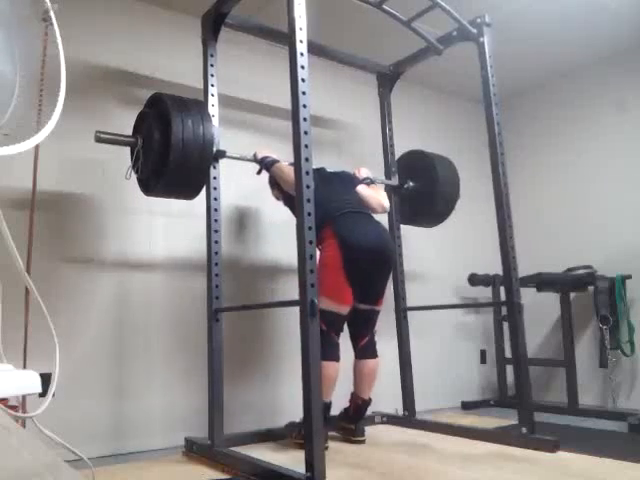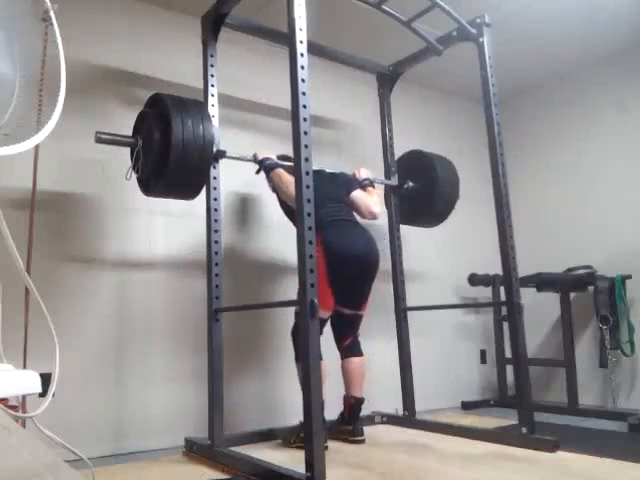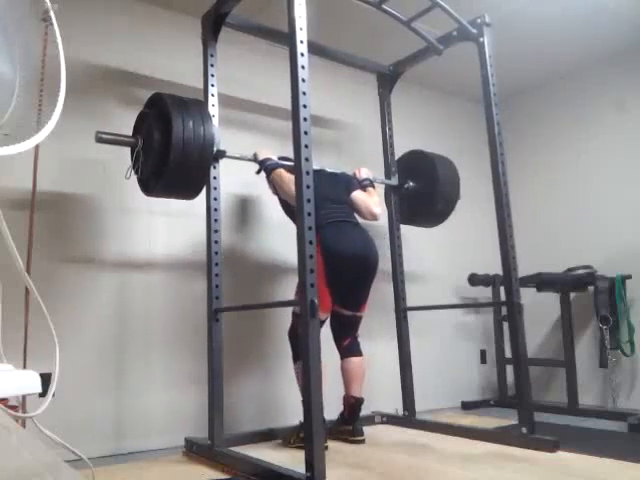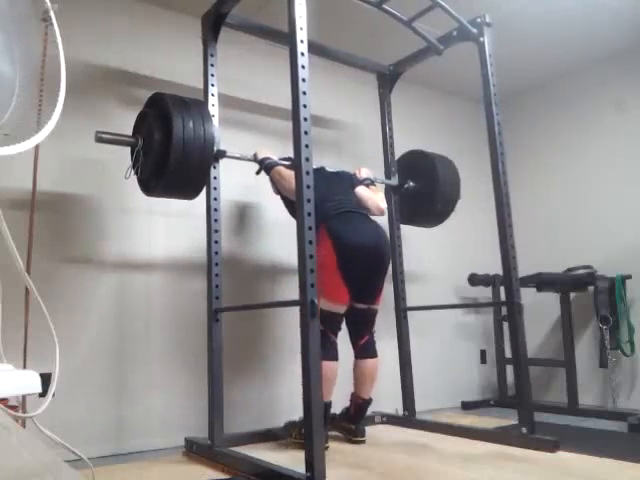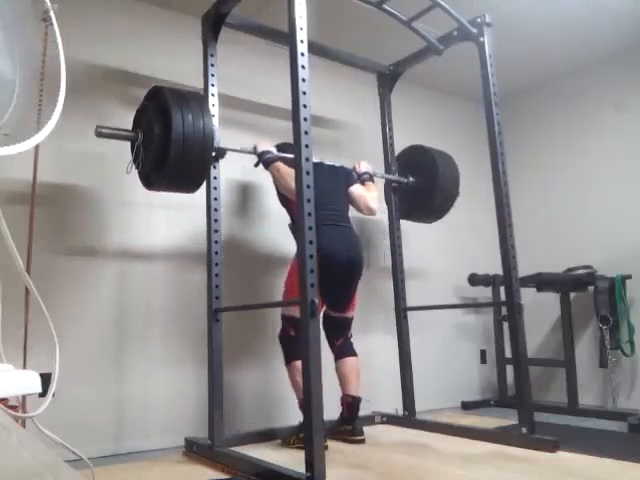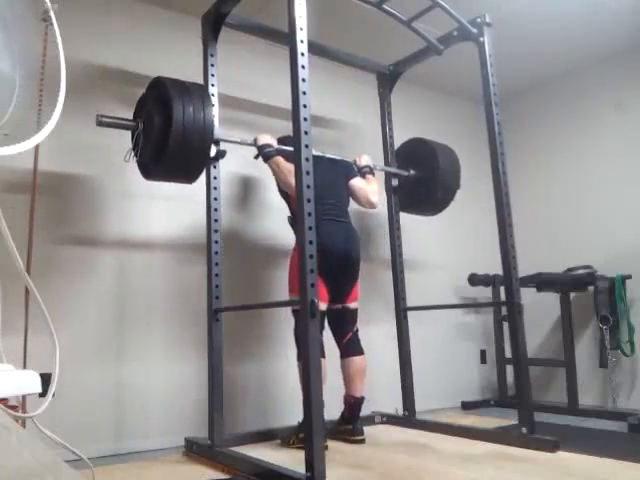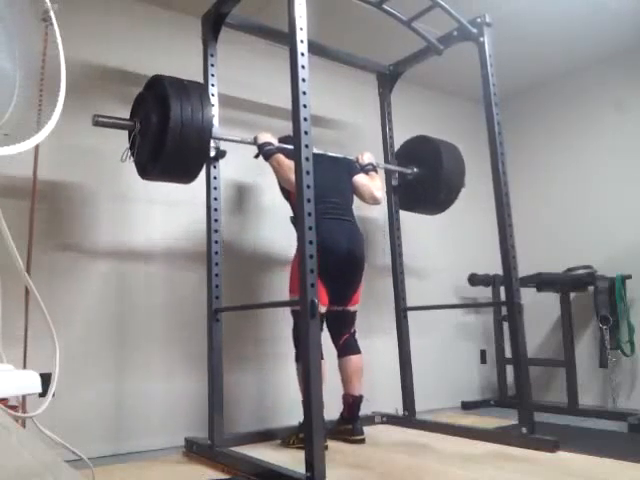
dt=0.5s
person 1, frame 1
left shoulder: (287, 180)
right shoulder: (341, 177)
left elbow: (297, 181)
right elbow: (382, 204)
left wrist: (267, 162)
right wrist: (365, 179)
left hip: (347, 241)
right hip: (381, 240)
left knee: (326, 333)
right knee: (364, 335)
right ankle: (354, 421)
person 1, frame 2
left shoulder: (286, 178)
right shoulder: (339, 177)
left elbow: (296, 196)
right elbow: (374, 210)
left wrist: (268, 164)
right wrist: (366, 181)
left hip: (333, 247)
right hip: (366, 247)
left knee: (305, 335)
right knee: (348, 336)
right ankle: (351, 421)
person 1, frame 3
left shoulder: (284, 177)
right shoulder: (340, 178)
left elbow: (295, 193)
right elbow: (374, 211)
left wrist: (268, 163)
right wrist: (366, 182)
left hip: (332, 247)
right hip: (366, 248)
left knee: (302, 335)
right knee: (347, 336)
right ankle: (351, 422)
person 1, frame 4
left shoulder: (287, 176)
right shoulder: (342, 176)
left elbow: (295, 187)
right elbow: (380, 206)
left wrist: (268, 163)
right wrist: (366, 181)
left hip: (342, 240)
right hip: (377, 239)
left knee: (323, 332)
right knee: (363, 334)
right ankle: (355, 420)
person 1, frame 5
left shoulder: (286, 169)
right shoulder: (340, 172)
left elbow: (295, 188)
right elbow: (371, 206)
left wrist: (267, 157)
right wrist: (366, 176)
left hip: (319, 249)
right hip: (352, 249)
left knee: (293, 338)
right knee: (340, 337)
right ankle: (350, 422)
person 1, frame 6
left shoulder: (287, 159)
right shoulder: (342, 165)
left elbow: (294, 183)
right elbow: (371, 199)
left wrist: (268, 150)
right wrist: (366, 169)
left hip: (318, 242)
right hip: (349, 242)
right knee: (348, 333)
right ankle: (352, 421)
person 1, frame 7
left shoulder: (288, 157)
right shoulder: (344, 163)
left elbow: (296, 181)
right elbow: (375, 195)
left wrist: (268, 148)
right wrist: (369, 166)
left hip: (321, 243)
right hip: (354, 243)
right knee: (344, 333)
right ankle: (350, 421)
